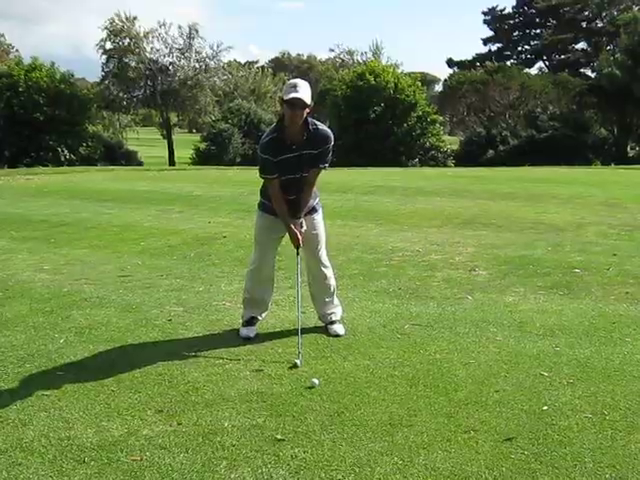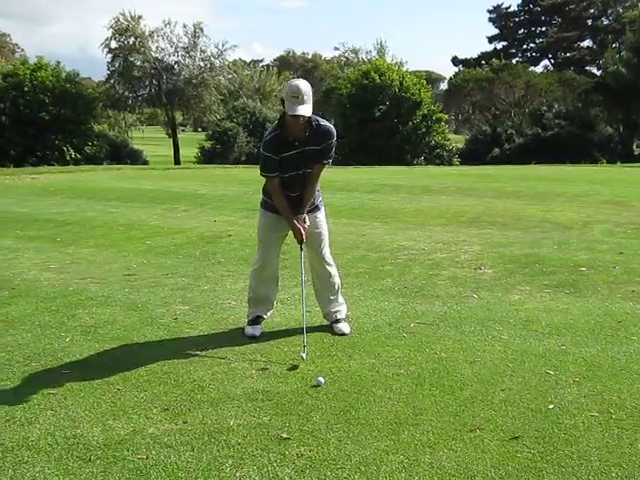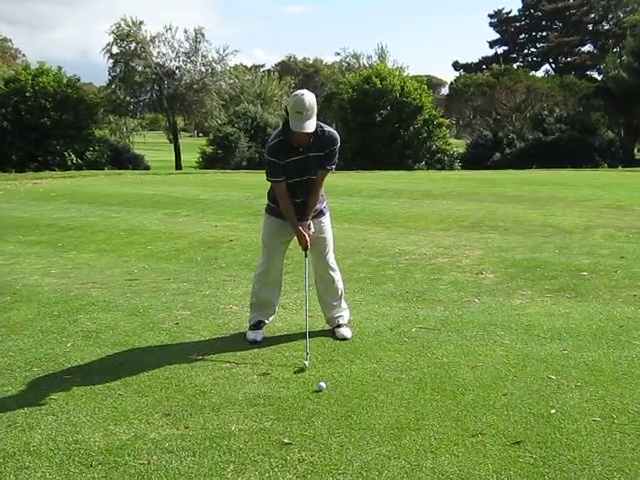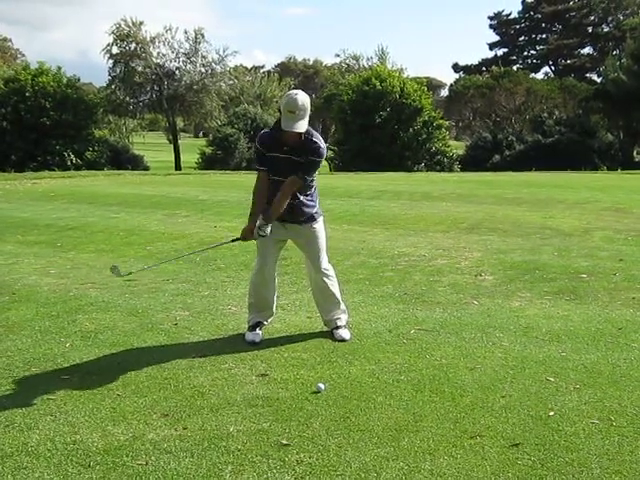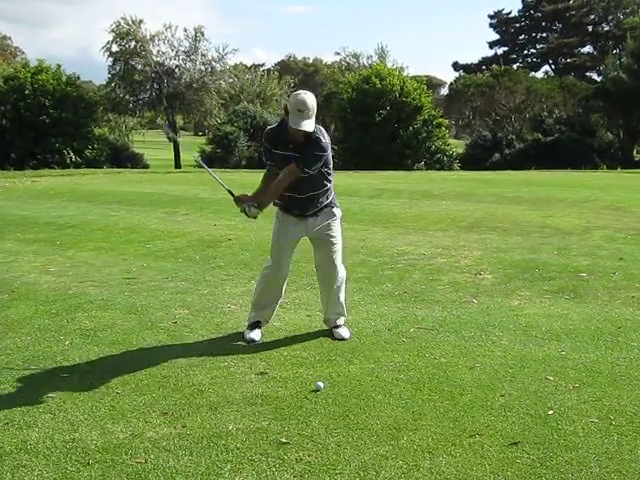
dt=1s
person 1, frame 1
left shoulder: (322, 136)
right shoulder: (269, 142)
left elbow: (311, 182)
right elbow: (273, 189)
left wrist: (299, 218)
right wrist: (289, 225)
left hip: (308, 207)
right hip: (272, 209)
left knee: (319, 262)
right knee: (261, 263)
left ankle: (331, 315)
right ankle: (251, 316)
person 1, frame 2
left shoulder: (325, 132)
right shoulder: (271, 140)
left elbow: (314, 178)
right elbow: (273, 187)
left wrist: (302, 215)
right wrist: (291, 222)
left hip: (311, 206)
right hip: (275, 209)
left knee: (323, 260)
right knee: (265, 262)
left ankle: (336, 314)
right ankle: (256, 315)
person 1, frame 3
left shoulder: (329, 138)
right shoulder: (275, 146)
left elbow: (318, 184)
right elbow: (281, 192)
left wrist: (307, 221)
right wrist: (296, 228)
left hip: (316, 212)
right hip: (280, 214)
left knee: (326, 265)
right knee: (269, 266)
left ankle: (338, 318)
right ankle: (258, 320)
person 1, frame 4
left shoulder: (315, 146)
right shoulder: (265, 139)
left elbow: (288, 189)
right elbow: (261, 183)
left wrist: (267, 224)
right wrist: (253, 220)
left hip: (306, 216)
right hip: (270, 214)
left knee: (320, 269)
right knee: (263, 268)
left ankle: (336, 319)
right ankle: (257, 320)
person 1, frame 5
left shoulder: (319, 142)
right shoulder: (273, 135)
left elbow: (286, 179)
right elbow: (272, 173)
left wrist: (256, 199)
right wrist: (256, 199)
left hip: (323, 213)
right hip: (291, 214)
left knee: (332, 268)
right knee: (276, 268)
left ankle: (335, 319)
right ankle: (257, 319)
